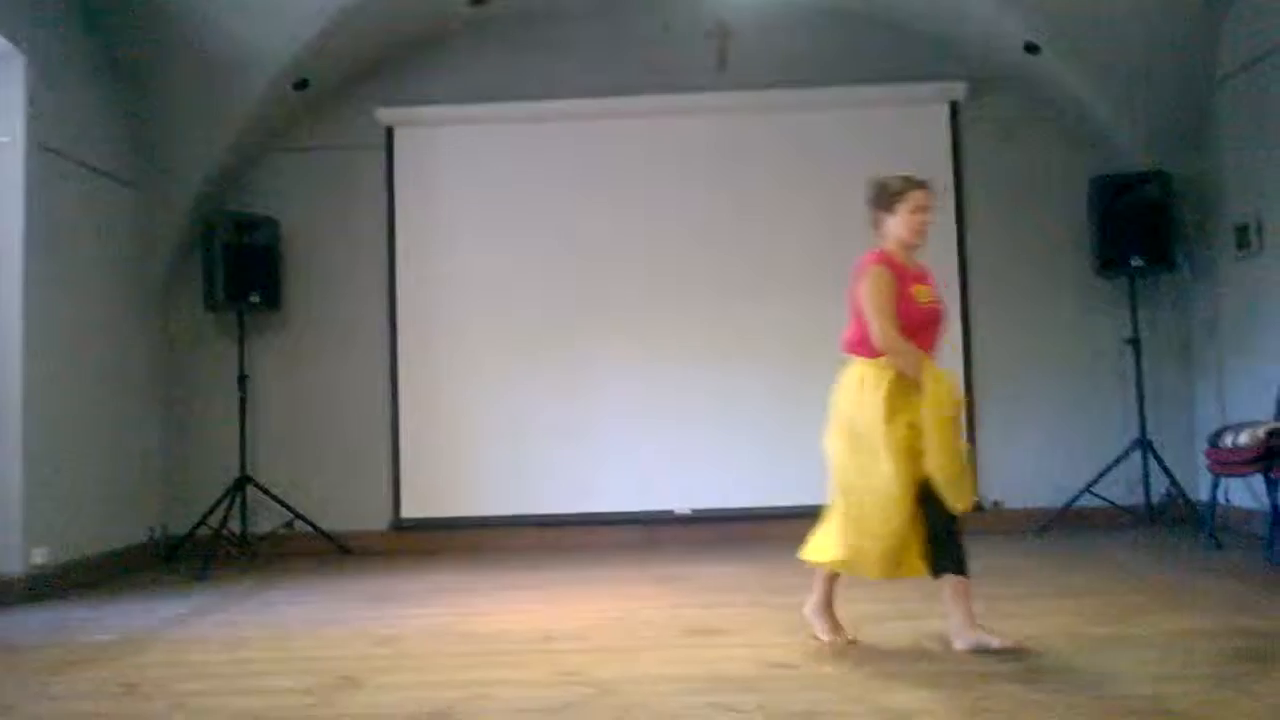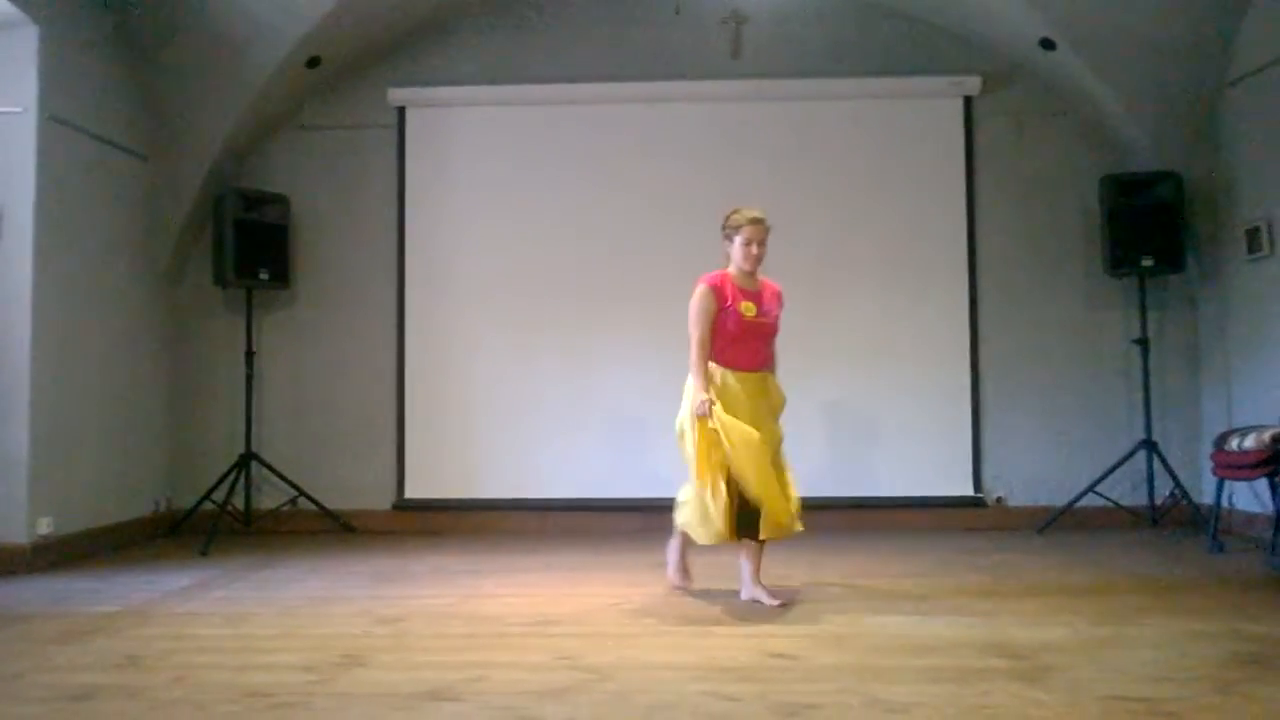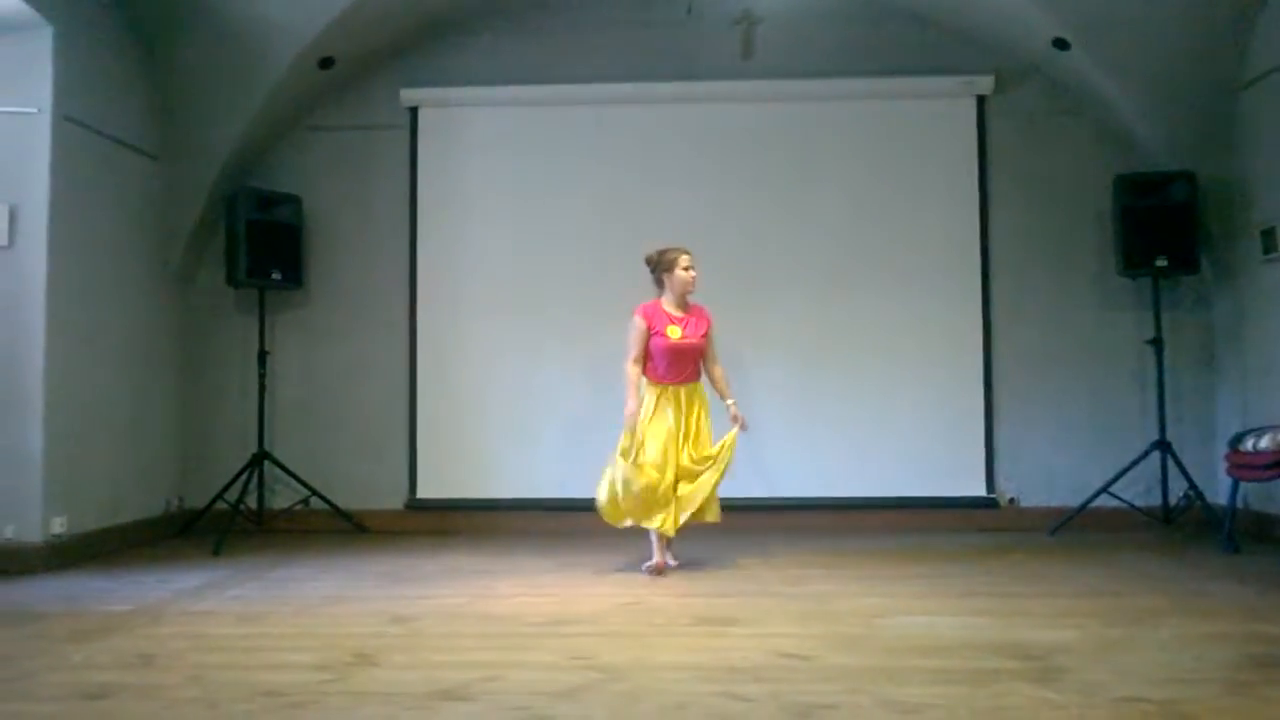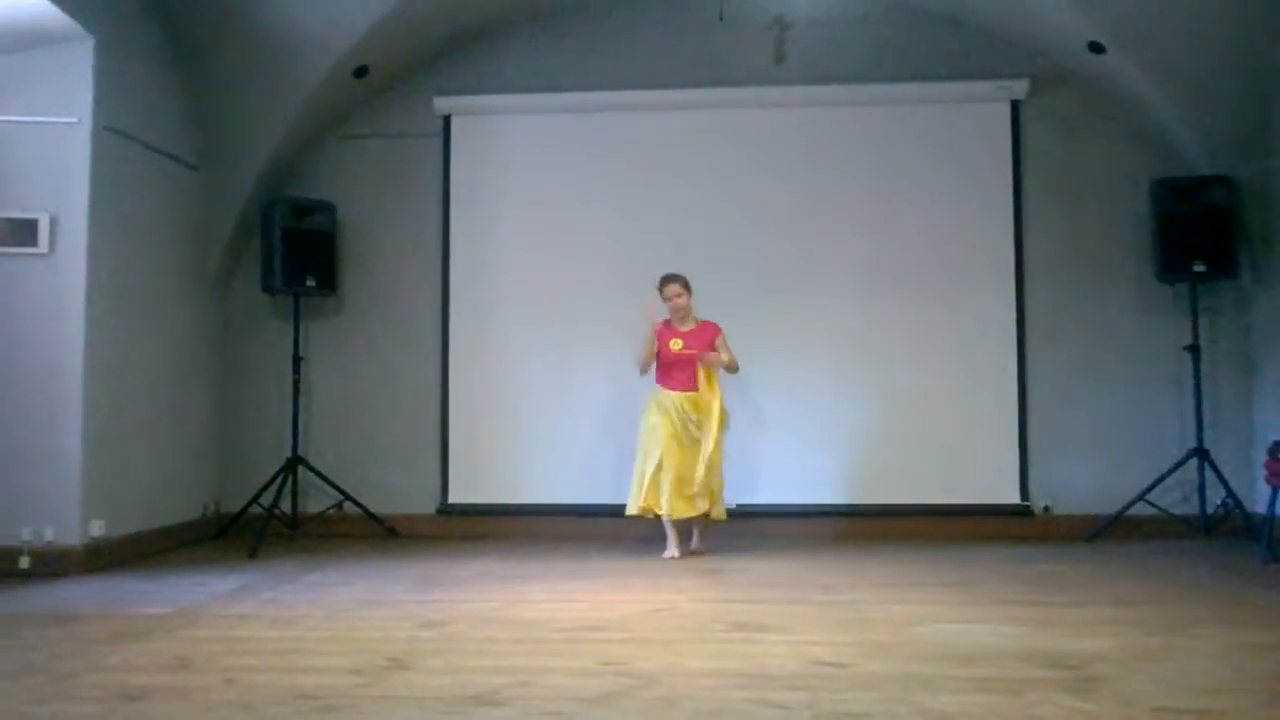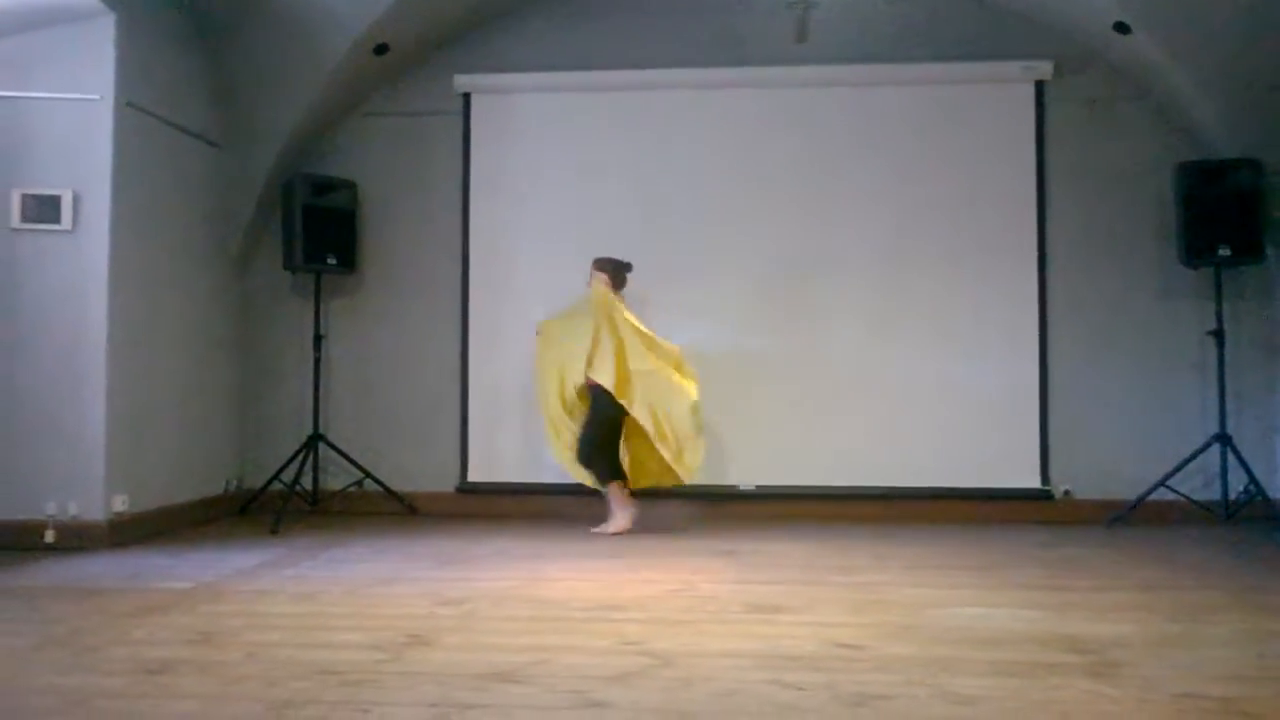
dt=1s
person 1, frame 1
left shoulder: (921, 273)
right shoulder: (876, 269)
right elbow: (886, 340)
left hip: (914, 398)
right hip: (875, 395)
left knee: (940, 508)
right knee: (869, 505)
left ankle: (963, 627)
right ankle: (819, 603)
person 1, frame 2
left shoulder: (773, 293)
right shoulder: (711, 288)
right elbow: (699, 345)
left wrist: (773, 396)
right wrist: (699, 390)
left hip: (758, 395)
right hip: (718, 391)
left knee: (756, 484)
right knee: (713, 480)
left ankle: (752, 581)
right ankle: (677, 548)
person 1, frame 3
left shoulder: (702, 316)
right shoulder: (646, 314)
left elbow: (711, 363)
right elbow: (634, 363)
left wrist: (730, 402)
right wrist: (632, 401)
left hip: (691, 402)
right hip: (656, 401)
left knee: (686, 474)
right knee: (655, 472)
left ankle: (666, 546)
right ankle: (657, 551)
person 1, frame 4
left shoulder: (711, 330)
right shoulder: (659, 331)
left elbow: (734, 365)
right elbow: (643, 367)
left wrist: (721, 361)
right wrist: (651, 334)
left hip: (700, 406)
right hip: (665, 407)
left knee: (700, 469)
right knee: (666, 469)
left ankle: (698, 535)
right ankle: (672, 542)
person 1, frame 5
left shoulder: (611, 309)
right shoulder: (597, 309)
right wrist: (549, 331)
left hip: (610, 391)
right hip: (598, 389)
left knee: (585, 451)
right knee: (607, 453)
left ankle: (623, 508)
right ankle: (620, 513)
